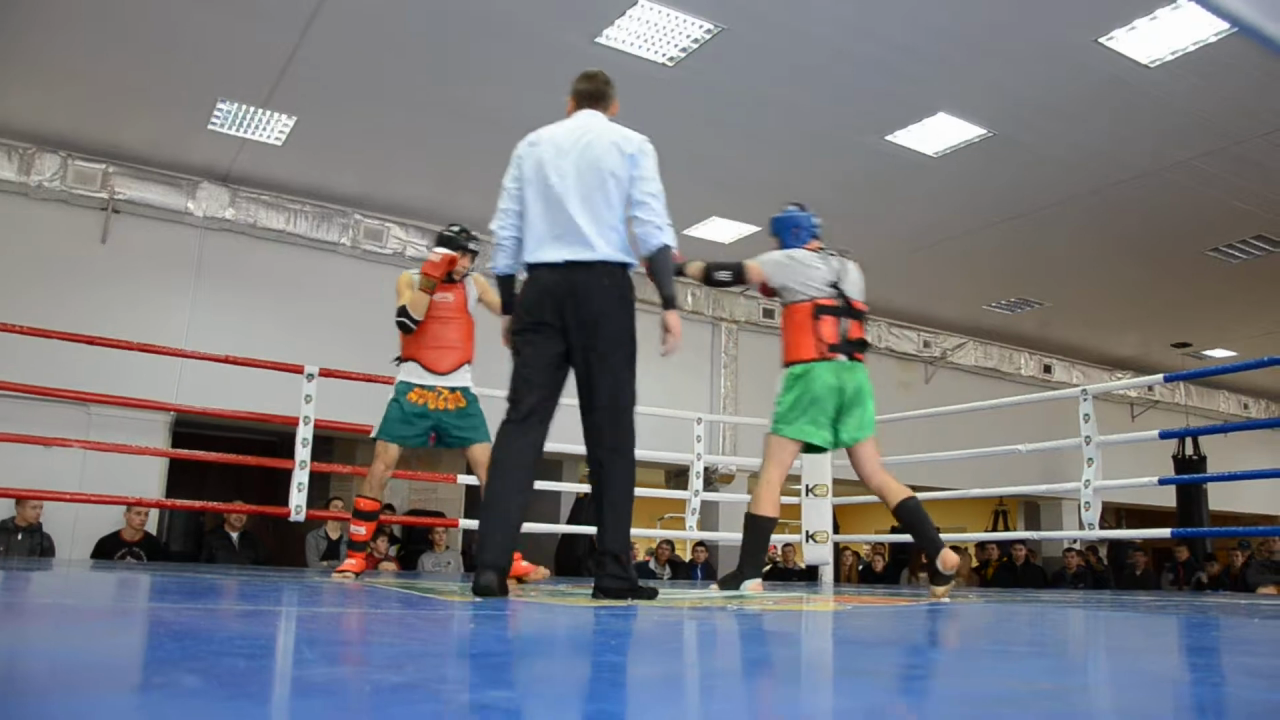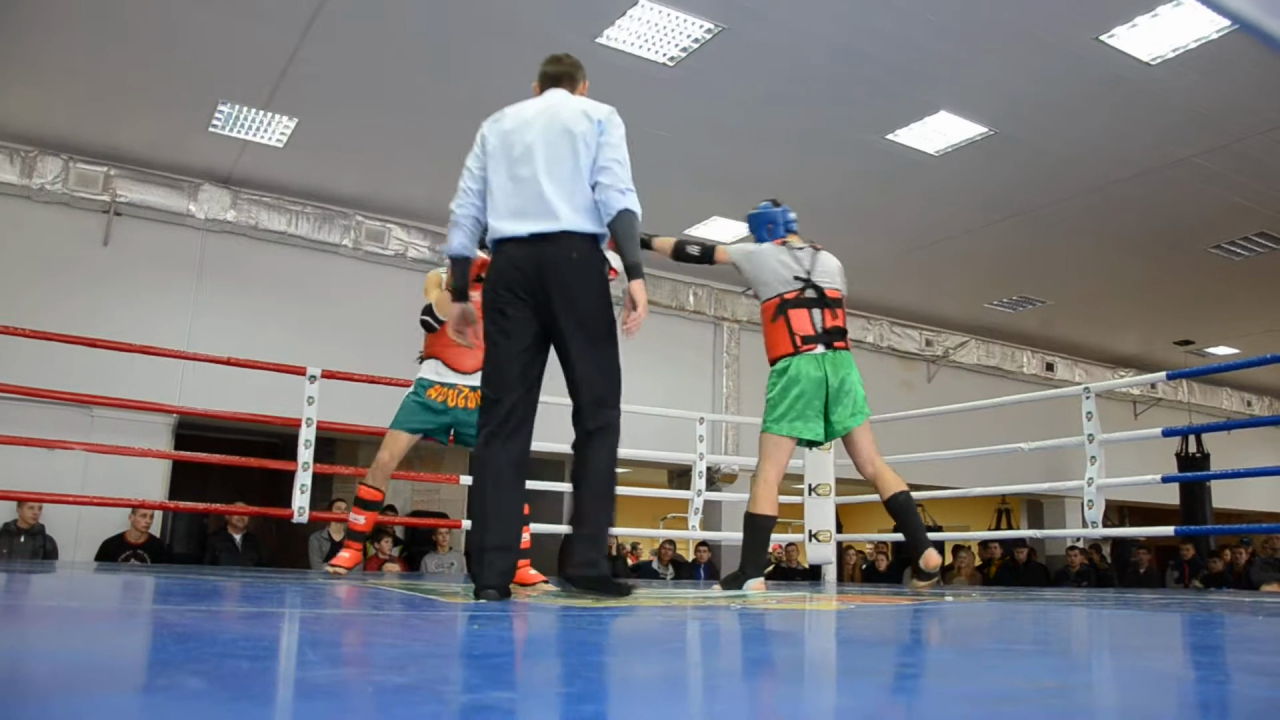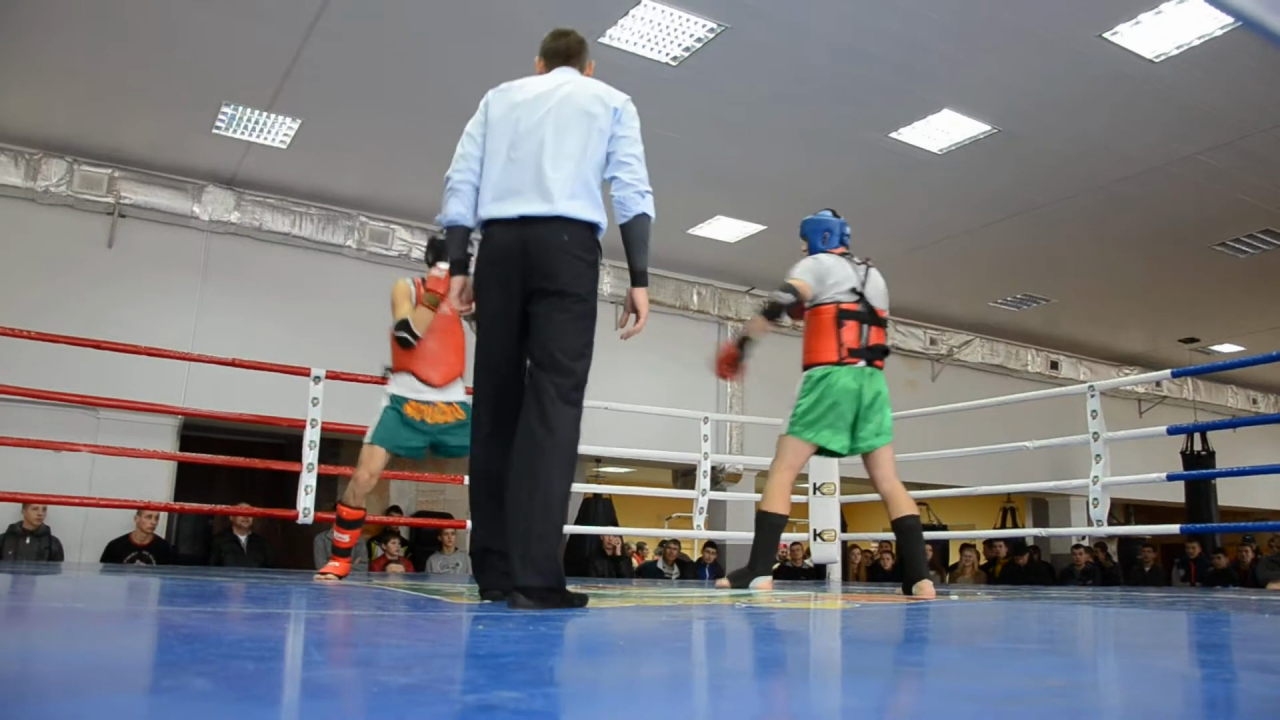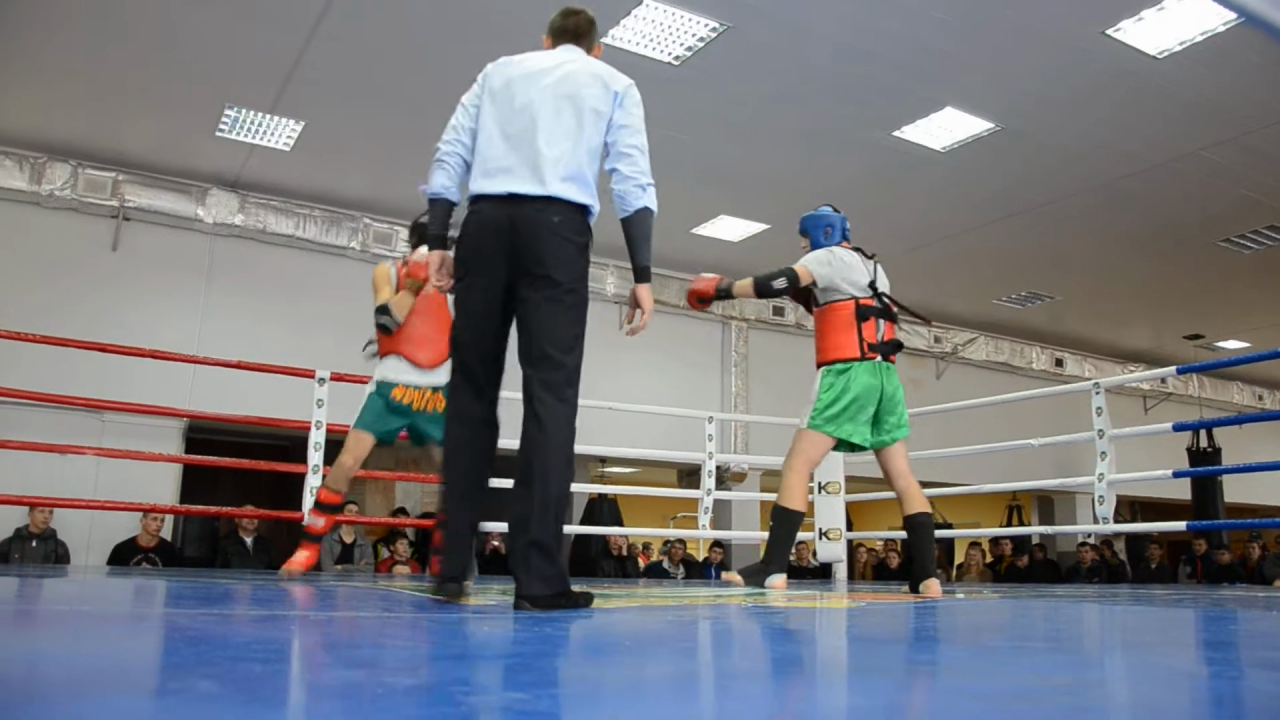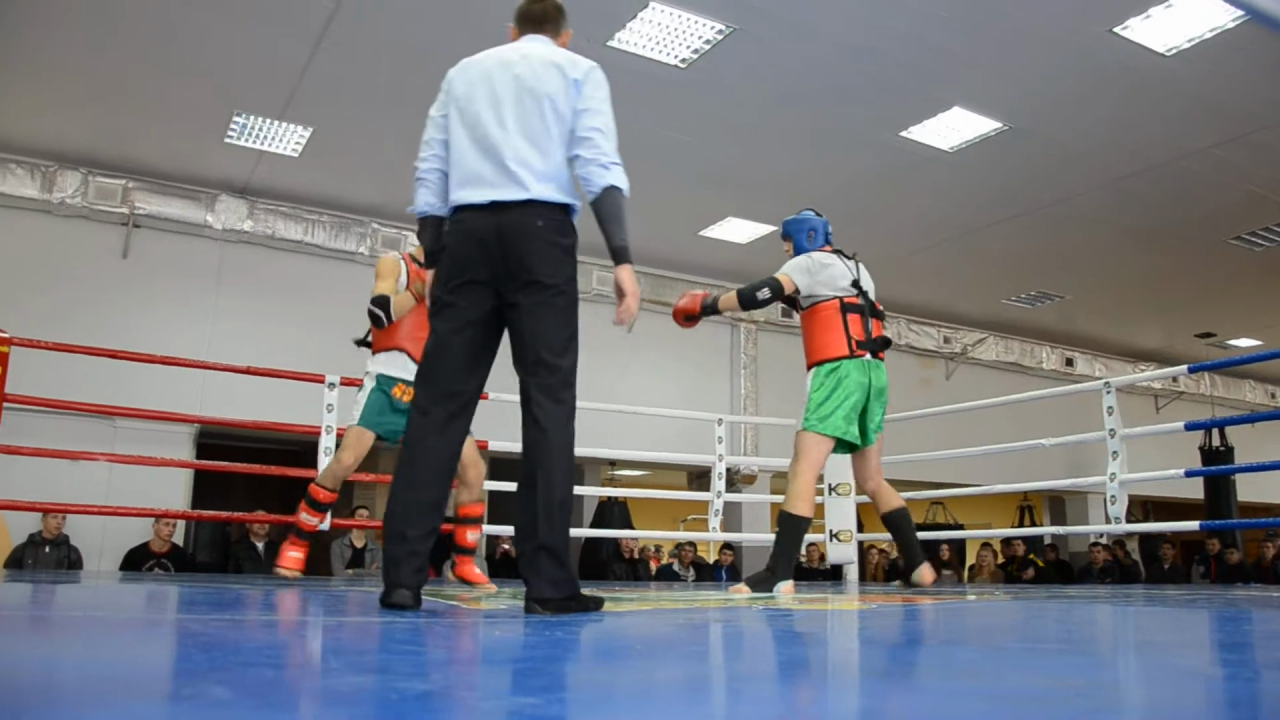
dt=0.3s
person 1, frame 1
left shoulder: (533, 144)
right shoulder: (631, 143)
left elbow: (505, 231)
right elbow: (651, 223)
left wrist: (508, 307)
right wrist: (669, 302)
left hip: (542, 287)
right hip: (603, 285)
left knee: (523, 419)
right knee: (610, 429)
left ankle: (490, 560)
right ankle: (613, 571)
person 1, frame 2
left shoulder: (498, 123)
right shoulder: (599, 116)
left elbow: (465, 211)
right elbow: (616, 193)
left wrist: (460, 293)
right wrist: (634, 273)
left hip: (511, 264)
right hip: (574, 258)
left knee: (504, 414)
right knee: (596, 408)
left ankle: (492, 572)
right ankle: (587, 558)
person 1, frame 3
left shoulder: (500, 96)
right shoulder: (610, 100)
left elbow: (461, 181)
right elbow: (631, 191)
left wrist: (458, 267)
right wrist: (639, 278)
left hip: (500, 245)
right hip: (566, 245)
left knee: (496, 404)
right knee: (557, 400)
left ankle: (494, 570)
right ankle: (534, 570)
person 1, frame 4
left shoulder: (499, 69)
right shoulder: (614, 84)
left elbow: (450, 155)
right elbow: (632, 183)
left wrist: (440, 242)
right wrist: (642, 275)
left hip: (487, 224)
right hip: (556, 228)
left knee: (472, 393)
right knee: (550, 397)
left ankle: (455, 558)
right ankle: (538, 579)
person 1, frame 5
left shoulder: (465, 71)
right shoulder: (579, 69)
left elbow: (430, 171)
right elbow: (598, 165)
left wrist: (432, 258)
right wrist: (621, 259)
left hip: (469, 233)
right hip: (540, 231)
left knee: (439, 400)
right knee: (547, 401)
left ankle: (403, 574)
right ankle: (547, 582)
person 2, frame 1
left shoulder: (789, 260)
right shoulder: (850, 269)
left elbow: (730, 274)
left wrist: (676, 267)
left hip: (810, 374)
right hip: (852, 375)
left knee: (771, 475)
right knee: (876, 477)
left ankle: (747, 573)
right ankle: (939, 555)
person 2, frame 2
left shoulder: (760, 254)
right shoulder: (829, 260)
left elbow: (698, 251)
left wrist: (644, 241)
left hip: (795, 369)
right hip: (840, 363)
left knee: (768, 474)
right knee: (873, 464)
left ankle: (751, 573)
right ankle: (922, 552)
person 2, frame 3
left shoulder: (817, 265)
right shoulder: (875, 277)
left elbow: (781, 301)
left wrist: (741, 343)
left hip: (830, 377)
right hip: (872, 380)
left knee: (781, 473)
right knee: (888, 483)
left ankle: (758, 570)
right ankle: (919, 576)
person 2, frame 4
left shoulder: (829, 257)
right shoulder: (873, 269)
left elbow: (782, 282)
left wrist: (722, 288)
right wrist: (809, 296)
left hip: (848, 373)
right hip: (885, 375)
left knee: (797, 466)
right knee: (903, 480)
left ankle: (772, 568)
right ankle: (928, 576)
person 2, frame 5
left shoulder: (809, 262)
right shoulder: (856, 269)
left elbow: (761, 293)
left wrist: (705, 305)
right wrist: (797, 299)
left hip: (837, 372)
right hip: (872, 372)
left knee: (804, 472)
right knee: (872, 480)
left ankle: (778, 574)
right ankle: (917, 562)
person 3, frame 1
left shoulder: (475, 285)
right shoulder: (410, 279)
right elbow: (406, 323)
right wrist: (431, 277)
left hip: (458, 392)
right hip: (413, 389)
left knee: (491, 472)
right knee: (379, 470)
left ankle: (509, 559)
right ankle: (356, 556)
person 3, frame 2
right shoulder: (439, 278)
right elbow: (430, 321)
right wrist: (462, 276)
left hip: (476, 392)
right hip: (433, 386)
right knee: (384, 461)
left ankle: (518, 563)
right ankle: (353, 547)
person 3, frame 3
right shoulder: (406, 288)
right elbow: (406, 337)
right wrist: (436, 293)
left hip: (453, 407)
right hip: (405, 402)
right knee: (362, 479)
right ankle: (340, 558)
person 3, frame 4
right shoulder: (387, 273)
right elbow: (386, 321)
right wrist: (414, 277)
left hip: (437, 391)
right hip: (392, 387)
right knee: (346, 466)
right ankle: (310, 546)
person 3, frame 5
right shoulder: (394, 263)
right elbow: (380, 314)
right wrist: (422, 284)
right hip: (389, 381)
left knee: (473, 470)
right knee: (345, 460)
left ankle: (465, 562)
right ankle: (296, 543)
